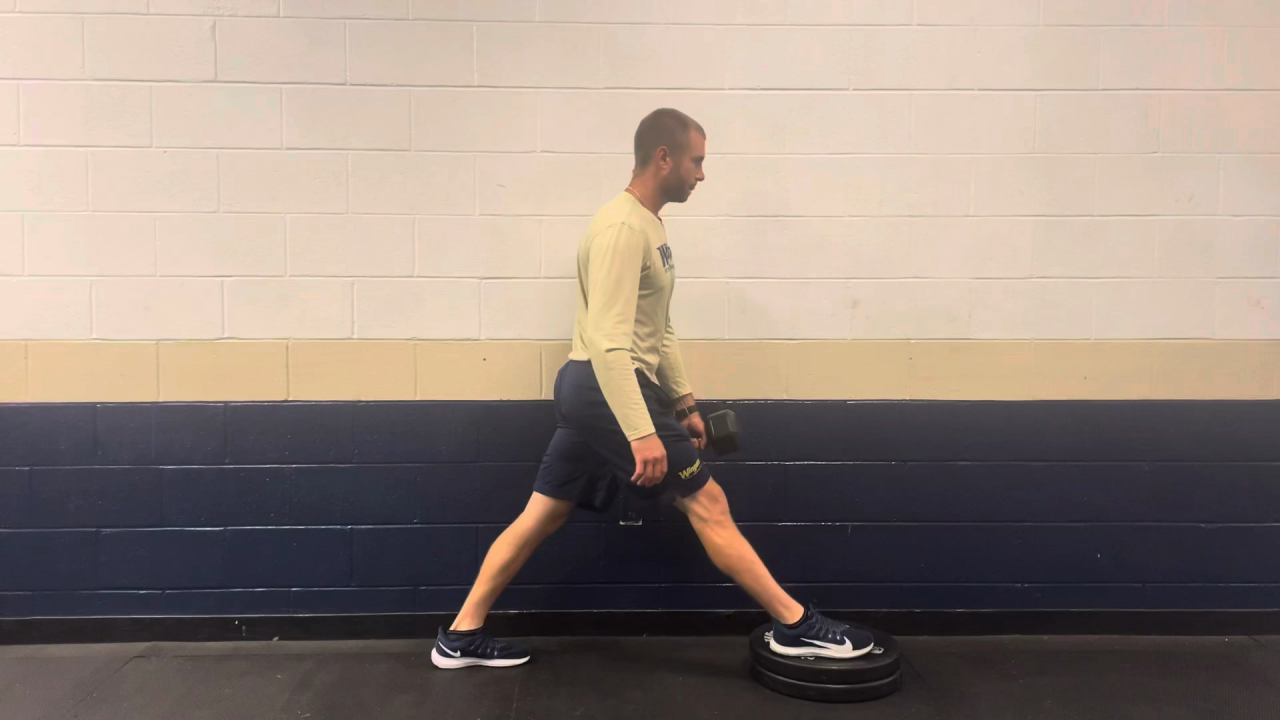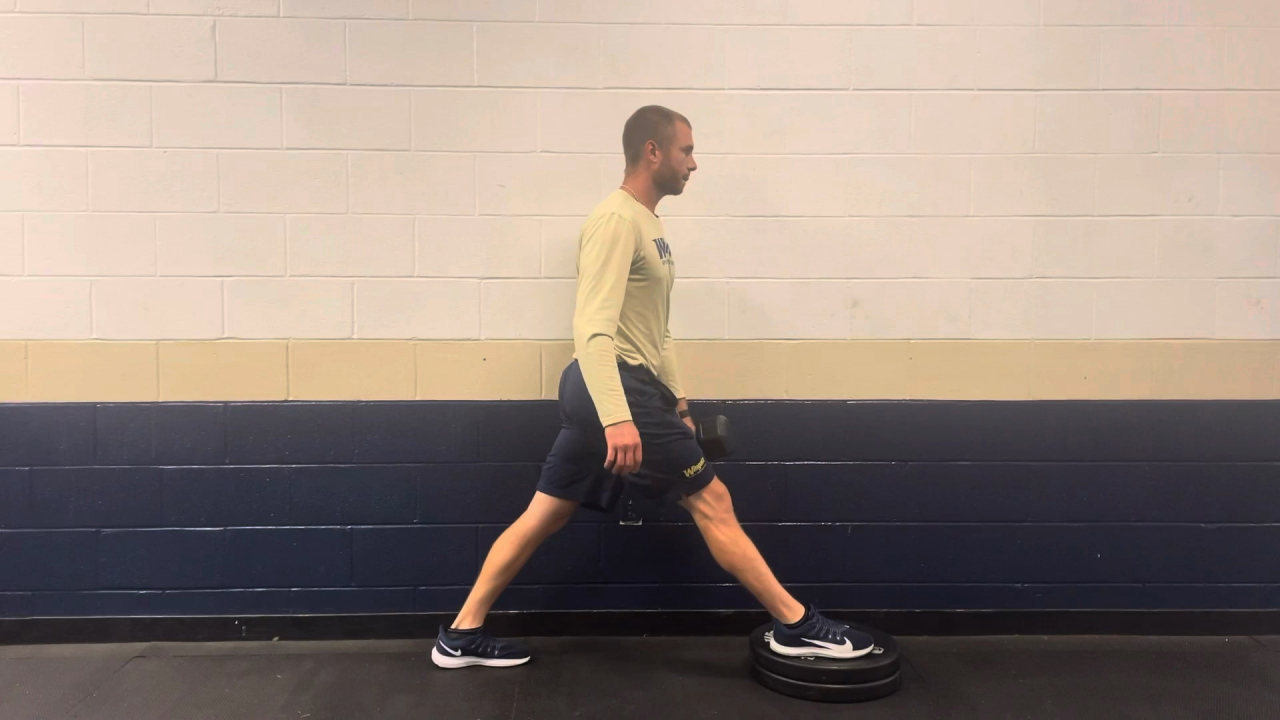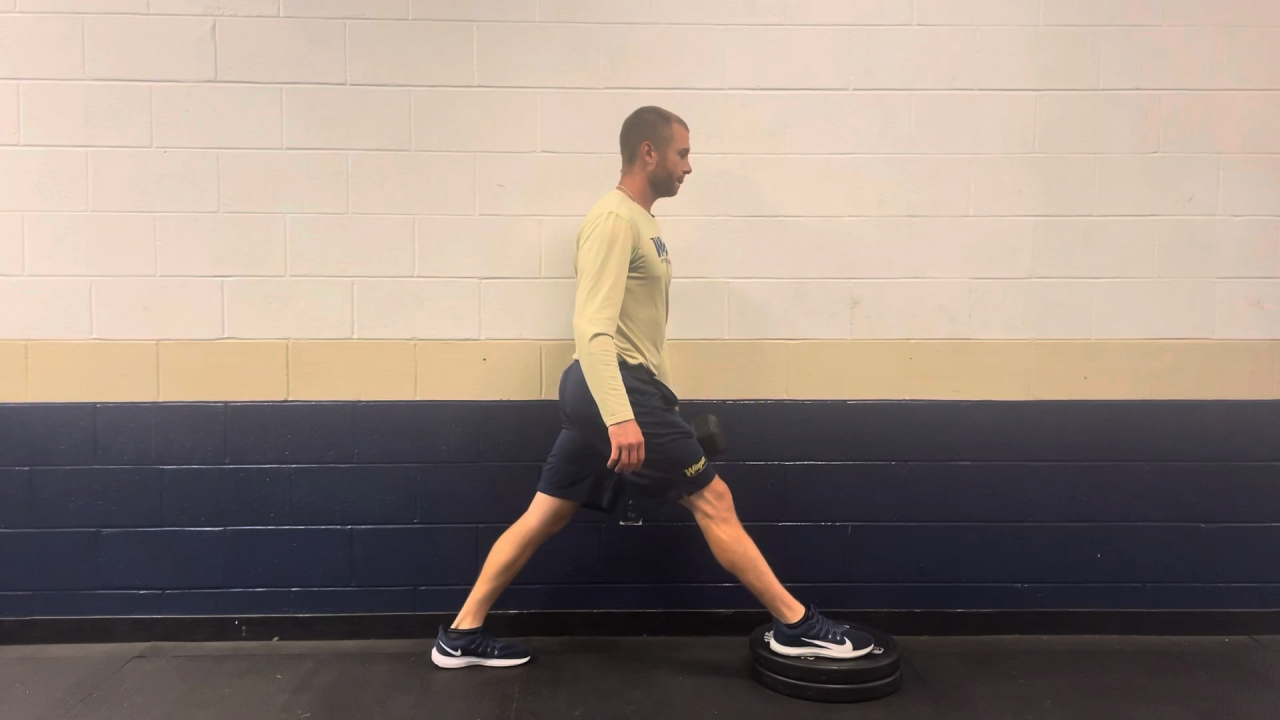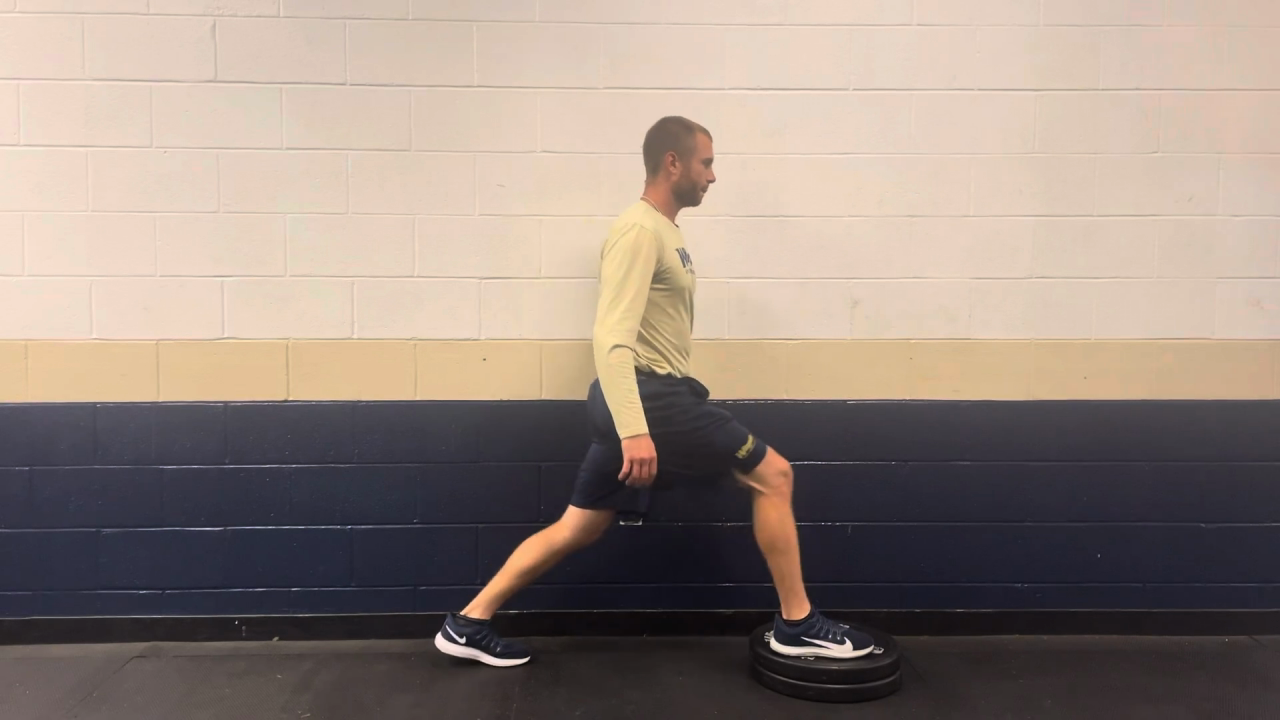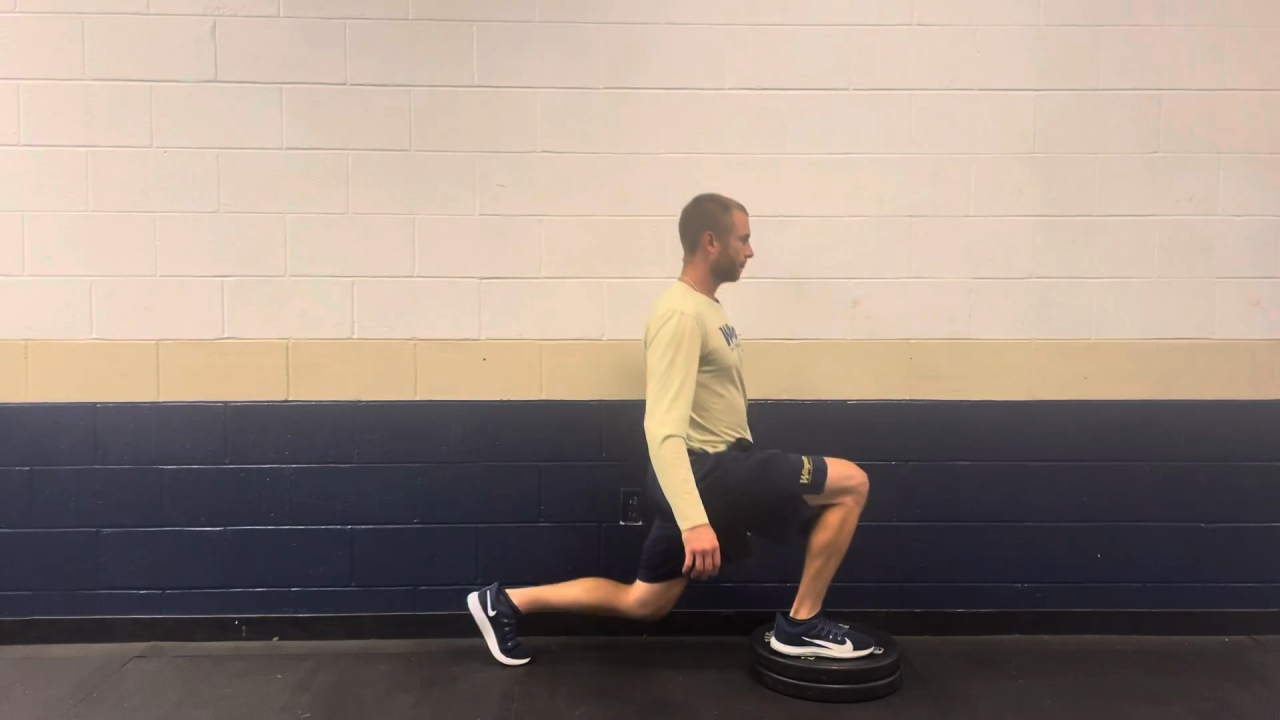
dt=0.5s
person 1, frame 1
left shoulder: (646, 223)
right shoulder: (622, 228)
left elbow: (656, 330)
right elbow: (608, 341)
left wrist: (684, 401)
right wrist: (643, 432)
left hip: (587, 388)
right hip: (605, 389)
left knee: (542, 513)
right knee: (707, 502)
left ankle: (461, 635)
right ankle: (796, 625)
person 1, frame 2
left shoulder: (645, 222)
right shoulder: (617, 221)
left elbow: (652, 330)
right elbow: (593, 328)
left wrist: (677, 405)
right wrist: (618, 418)
left hip: (600, 390)
right hip: (617, 388)
left knee: (545, 513)
right knee: (712, 500)
left ankle: (462, 634)
right ankle: (797, 626)
person 1, frame 3
left shoulder: (638, 221)
right shoulder: (615, 219)
right elbow: (592, 328)
left wrist: (660, 401)
right wrist: (621, 416)
left hip: (599, 390)
right hip: (617, 388)
left knee: (545, 514)
right knee: (713, 500)
left ankle: (462, 633)
right ankle: (797, 625)
person 1, frame 4
left shoulder: (661, 229)
right shoulder: (639, 231)
right elbow: (611, 338)
right wrist: (634, 430)
left hip: (640, 398)
right hip: (649, 395)
left knee: (578, 525)
right knee: (772, 475)
left ankle: (469, 621)
right ankle: (798, 624)
person 1, frame 5
left shoulder: (702, 306)
right shoulder: (682, 315)
right elbow: (663, 430)
right wrist: (694, 522)
left hip: (708, 468)
right hip: (709, 472)
left knee: (644, 602)
right knee: (851, 484)
left ankle: (505, 602)
right ankle: (802, 624)
